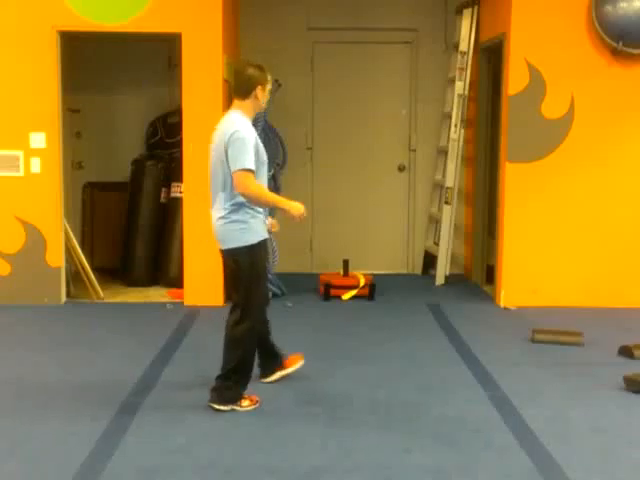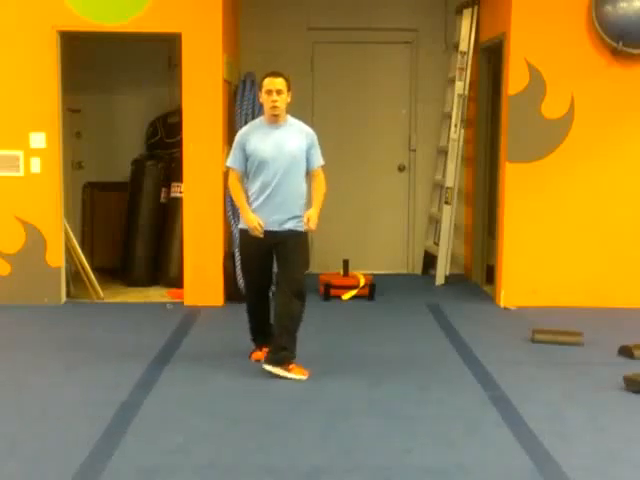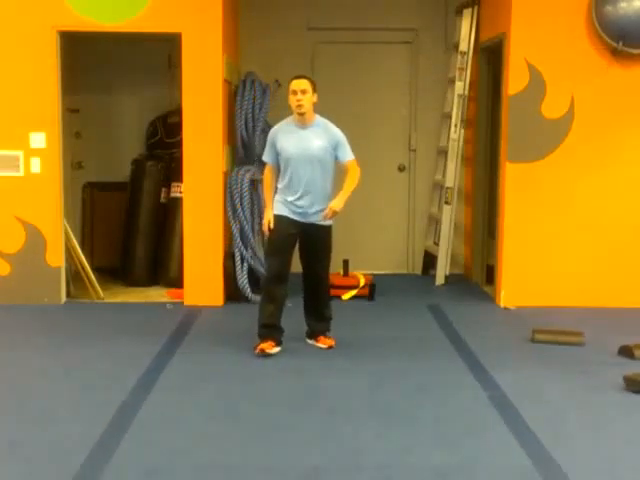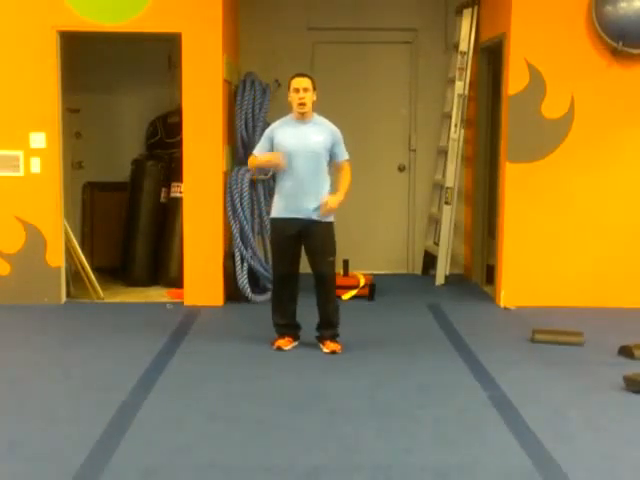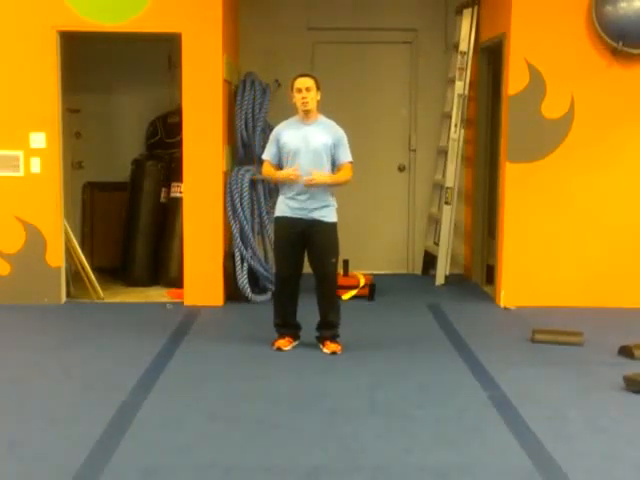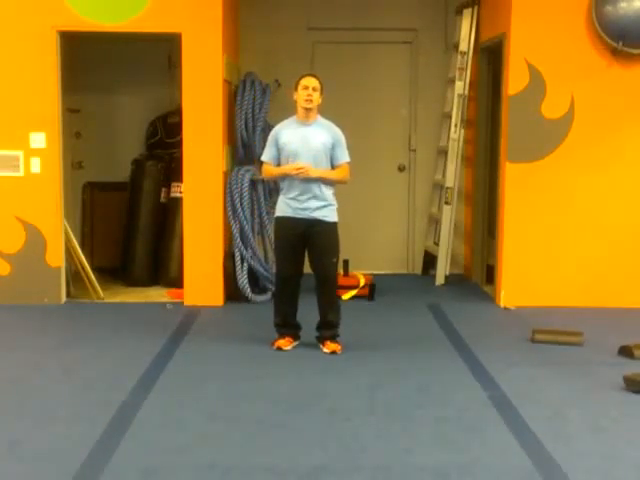
dt=0.7s
person 1, frame 1
left shoulder: (225, 125)
right shoulder: (242, 131)
right elbow: (244, 185)
left wrist: (263, 216)
right wrist: (286, 205)
left hip: (236, 228)
right hip: (243, 232)
left knee: (256, 301)
right knee: (247, 308)
left ankle: (271, 362)
right ankle: (227, 392)
person 1, frame 2
left shoulder: (305, 134)
right shoulder: (246, 135)
left elbow: (317, 177)
right elbow: (235, 179)
left wrist: (314, 209)
right wrist: (247, 214)
left hip: (294, 226)
right hip: (256, 227)
left knee: (293, 290)
right knee: (256, 289)
left ankle: (282, 358)
right ankle: (262, 342)
person 1, frame 3
left shoulder: (331, 133)
right shoulder: (277, 133)
left elbow: (353, 170)
right elbow: (270, 172)
left wrist: (340, 199)
right wrist: (267, 209)
left hip: (319, 217)
right hip: (285, 213)
left knee: (317, 277)
right knee: (275, 273)
left ankle: (318, 331)
right ankle: (269, 336)
person 1, frame 4
left shoulder: (329, 130)
right shoulder: (276, 129)
left elbow: (344, 170)
right elbow: (253, 164)
left wrist: (338, 196)
right wrist: (263, 160)
left hip: (319, 216)
right hip: (283, 215)
left knee: (325, 275)
right knee: (284, 275)
left ankle: (328, 334)
right ankle: (286, 332)
person 1, frame 5
left shoulder: (334, 131)
right shoulder: (281, 131)
left elbow: (347, 173)
right elbow: (265, 170)
left wrist: (326, 179)
right wrist: (282, 175)
left hip: (323, 216)
right hip: (287, 215)
left knee: (326, 277)
right knee: (286, 276)
left ankle: (328, 335)
right ankle: (287, 332)
person 1, frame 6
left shoulder: (332, 132)
right shoulder: (280, 131)
left elbow: (344, 175)
right elbow: (265, 171)
left wrist: (317, 173)
right wrist: (286, 170)
left hip: (323, 216)
right hip: (288, 215)
left knee: (327, 277)
right knee: (286, 276)
left ankle: (328, 335)
right ankle: (287, 332)
